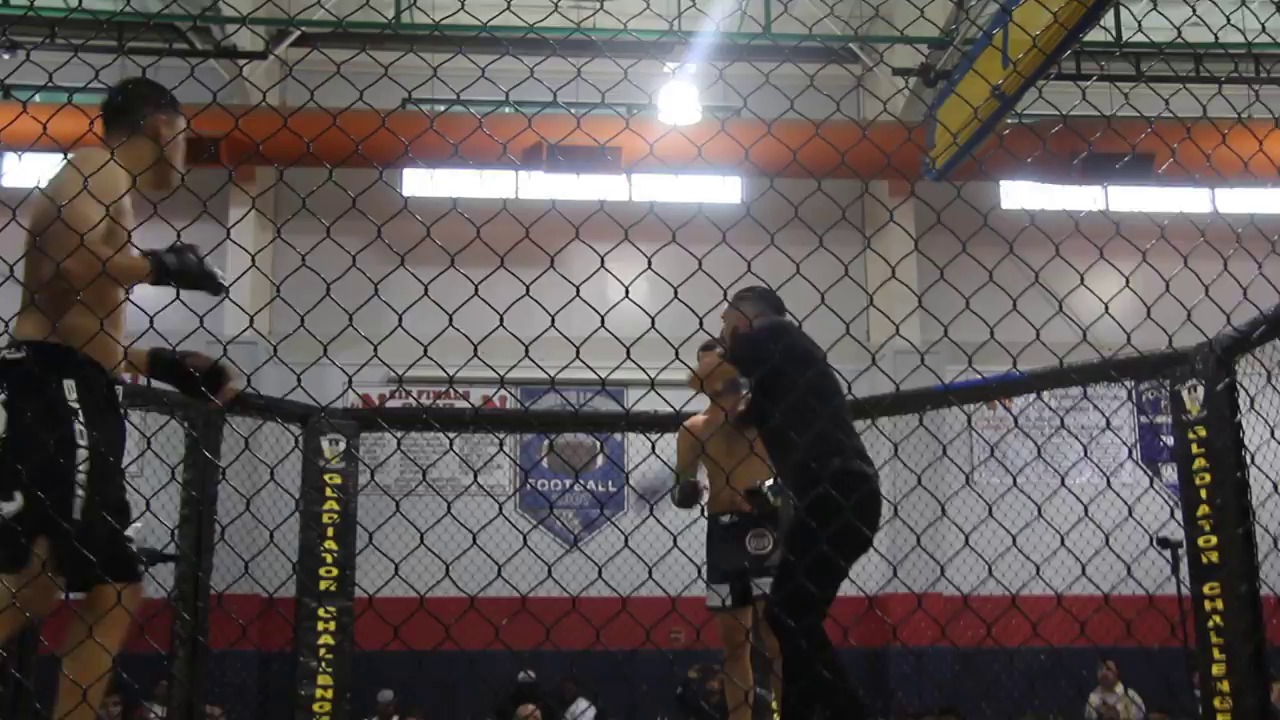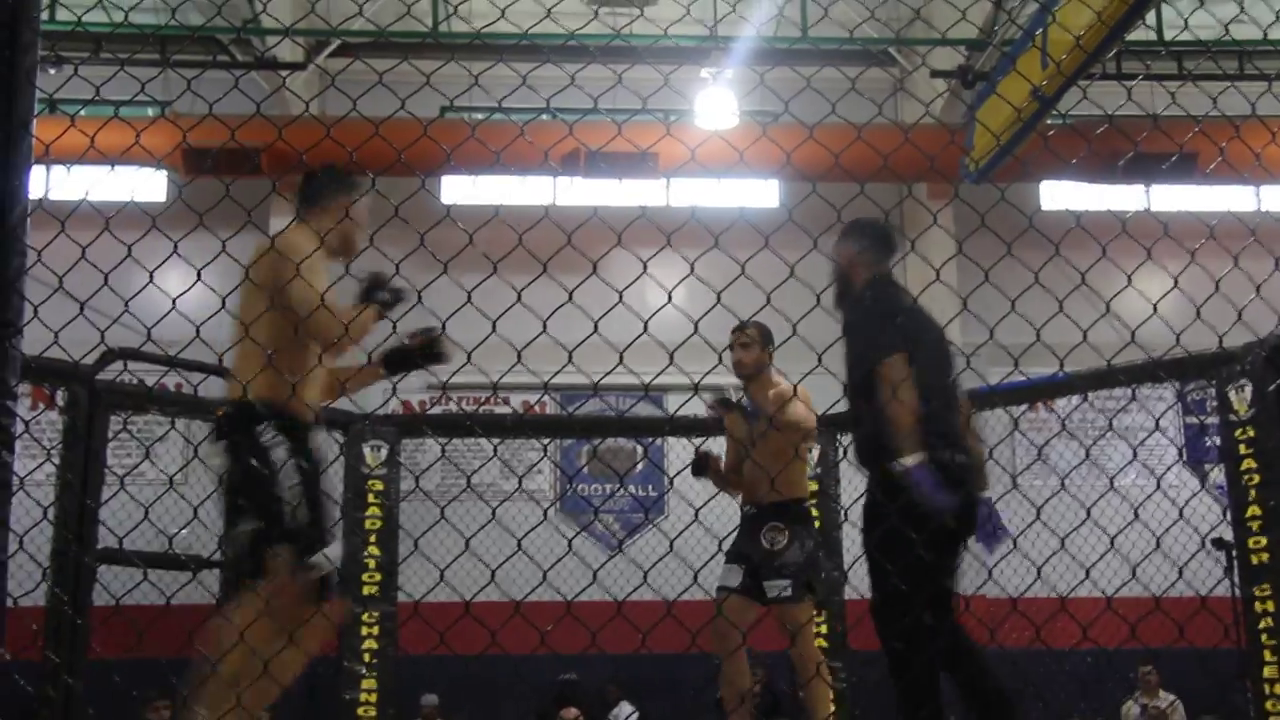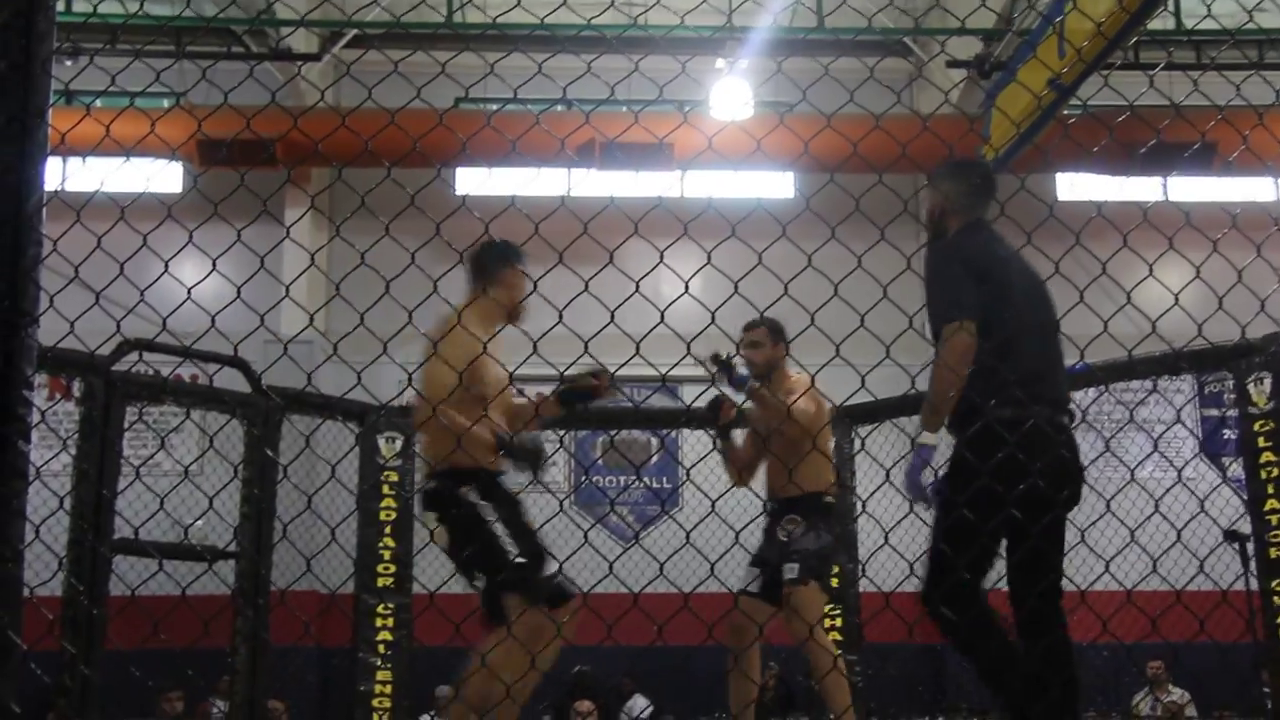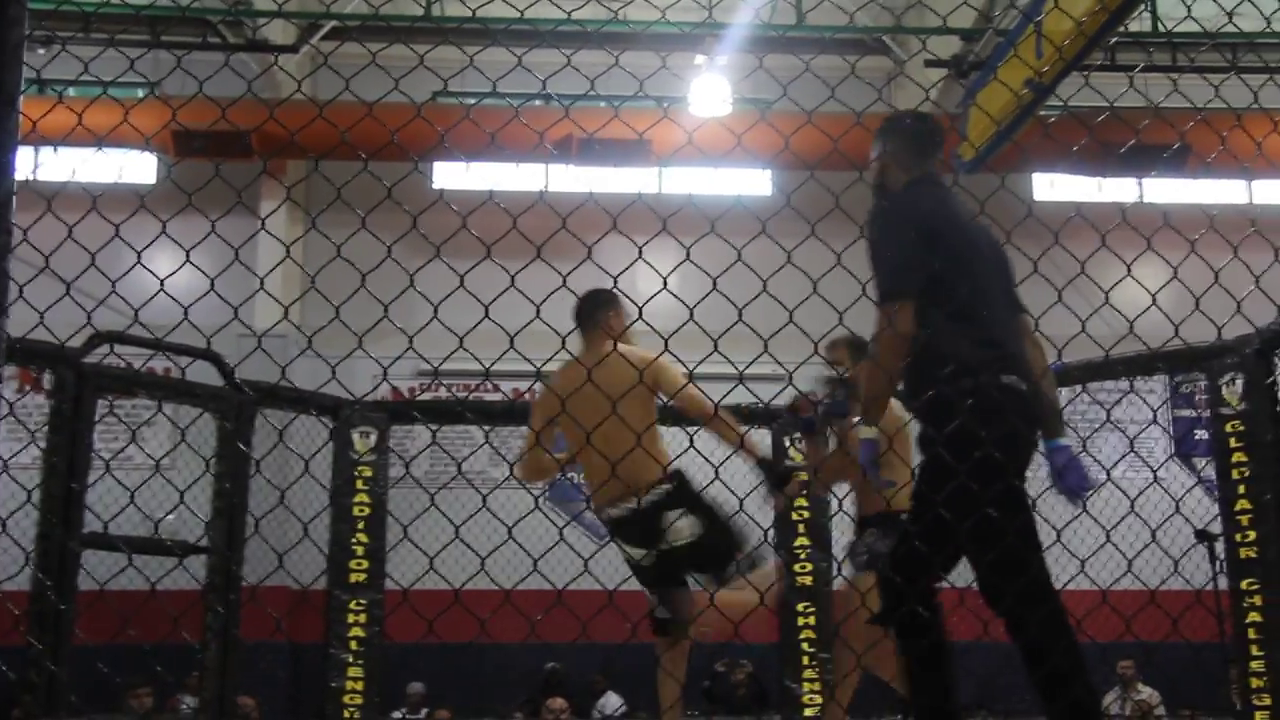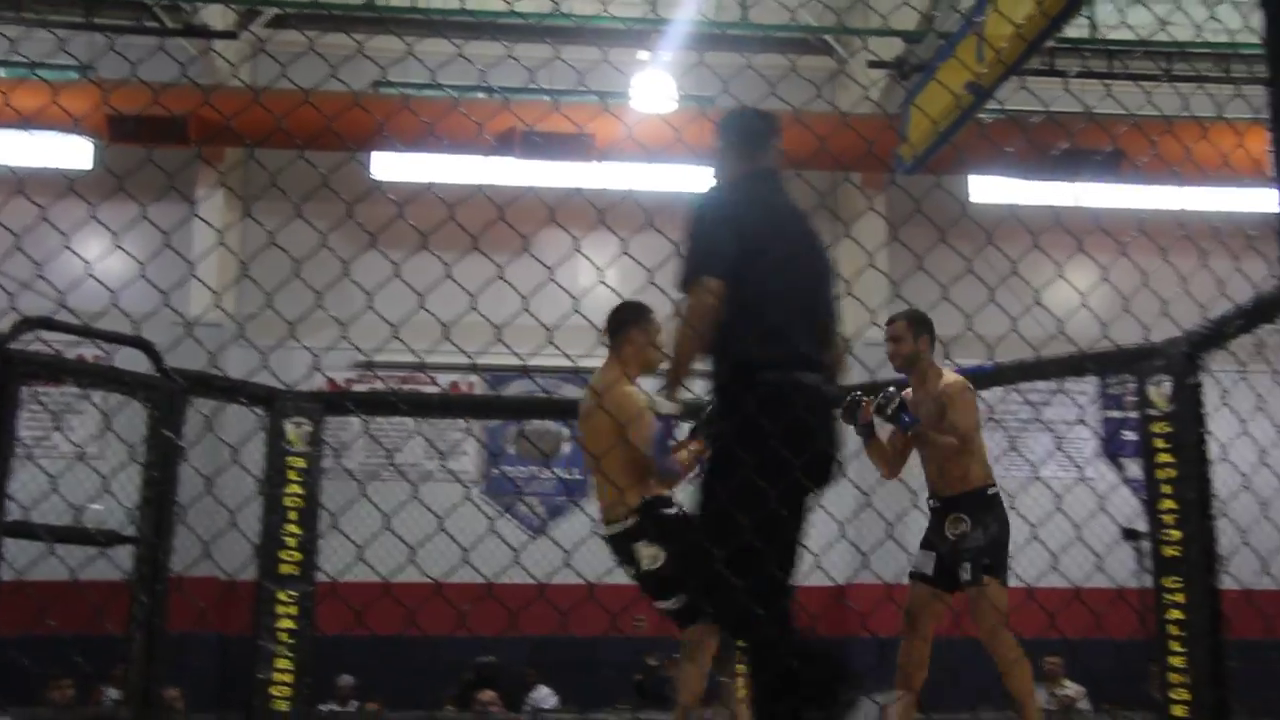
dt=0.5s
person 1, frame 1
left shoulder: (777, 336)
right shoulder: (771, 376)
left elbow: (708, 374)
left hip: (839, 497)
right hip: (833, 500)
left knee: (799, 620)
right knee: (788, 615)
person 1, frame 2
left shoulder: (867, 303)
right shoulder: (916, 315)
left elbow: (894, 377)
right elbow: (959, 409)
left wrist: (911, 465)
right wrist: (977, 493)
left hip: (905, 484)
right hip: (944, 482)
left knee: (899, 620)
right knee: (932, 617)
person 1, frame 3
left shoulder: (952, 252)
right shoulder: (1016, 264)
left elbow: (959, 344)
left wrist: (924, 441)
left hip: (994, 442)
right hip: (1051, 444)
left knee: (948, 595)
right knee: (1039, 604)
person 1, frame 4
left shoulder: (897, 212)
right shoulder: (970, 225)
left elbow: (900, 327)
right elbow: (1024, 337)
left wrist: (867, 427)
right wrist: (1056, 439)
left hip: (967, 417)
right hip: (1001, 414)
left knee: (1018, 588)
right knee: (905, 580)
person 1, frame 5
left shoulder: (721, 205)
right shoulder: (800, 225)
left elbow: (707, 302)
right elbow: (831, 345)
left wrist: (668, 394)
left hip: (760, 406)
right hip: (809, 415)
left knee: (722, 577)
right knee: (762, 584)
person 2, frame 1
left shoulder: (97, 194)
right shoulder: (100, 173)
right elbow: (71, 257)
left wrist: (163, 365)
right wrist: (161, 262)
left hip: (75, 391)
right hip: (56, 383)
left knee: (110, 594)
person 2, frame 2
left shoulder: (302, 266)
right shoulder: (294, 246)
left elbow: (319, 385)
right elbow: (330, 333)
left wrist: (394, 362)
right wrist: (376, 304)
left hip: (277, 433)
right hip: (261, 430)
left knee: (318, 609)
right knee: (290, 582)
person 2, frame 3
left shoulder: (482, 338)
right shoulder: (463, 331)
right elbow: (430, 411)
left wrist: (564, 398)
right wrist: (499, 443)
left hip: (483, 492)
right hip: (463, 491)
left knee: (557, 610)
right knee: (528, 618)
person 2, frame 4
left shoulder: (552, 387)
right shoulder: (641, 361)
left elbow: (528, 470)
right elbow: (705, 412)
right wrist: (763, 460)
left hip: (619, 520)
right hip: (665, 499)
left knee: (672, 627)
right knee: (744, 571)
person 2, frame 5
left shoulder: (599, 390)
right shoulder: (627, 397)
right elbow: (667, 473)
right wrist: (701, 444)
left hip: (627, 529)
right hip: (647, 525)
left knee: (702, 631)
person 3, frame 1
right shoulder: (694, 427)
right elbow: (684, 480)
left wrist: (769, 489)
right wrist: (683, 492)
left hip: (762, 530)
right hip: (721, 531)
left knee: (773, 633)
right knee: (732, 638)
person 3, frame 2
left shoulder: (789, 394)
right shoulder: (732, 414)
left elbow: (805, 429)
left wrist: (752, 413)
right wrist: (712, 470)
left hip: (787, 523)
right hip: (751, 524)
left knee: (799, 634)
right knee: (725, 629)
person 3, frame 3
left shoulder: (803, 388)
right shoulder: (757, 411)
left elbow: (802, 419)
right elbow: (740, 477)
left wrist: (742, 381)
right wrist: (724, 432)
left hip: (811, 521)
right hip: (780, 521)
left knee: (805, 623)
right knee: (741, 630)
person 3, frame 4
left shoulder: (882, 409)
right shoulder: (854, 415)
right elbow: (823, 480)
right wrist: (809, 425)
left hip: (894, 534)
right hip: (875, 535)
left knee: (849, 611)
right knee: (868, 638)
person 3, frame 5
left shoulder: (952, 388)
right shoulder: (906, 398)
left elbow: (960, 451)
right elbow: (890, 468)
left wrist: (909, 425)
right wrist: (865, 429)
left hip: (979, 513)
right hip: (944, 516)
left knee: (992, 627)
right knee: (916, 619)
